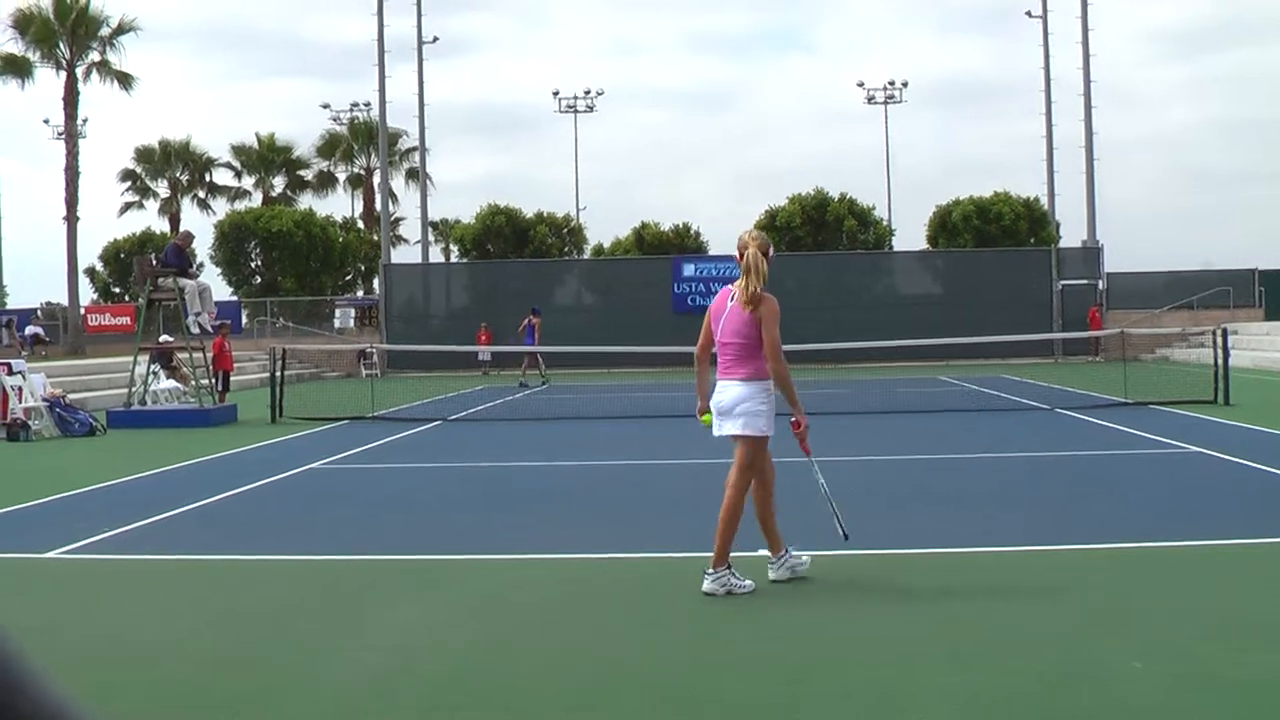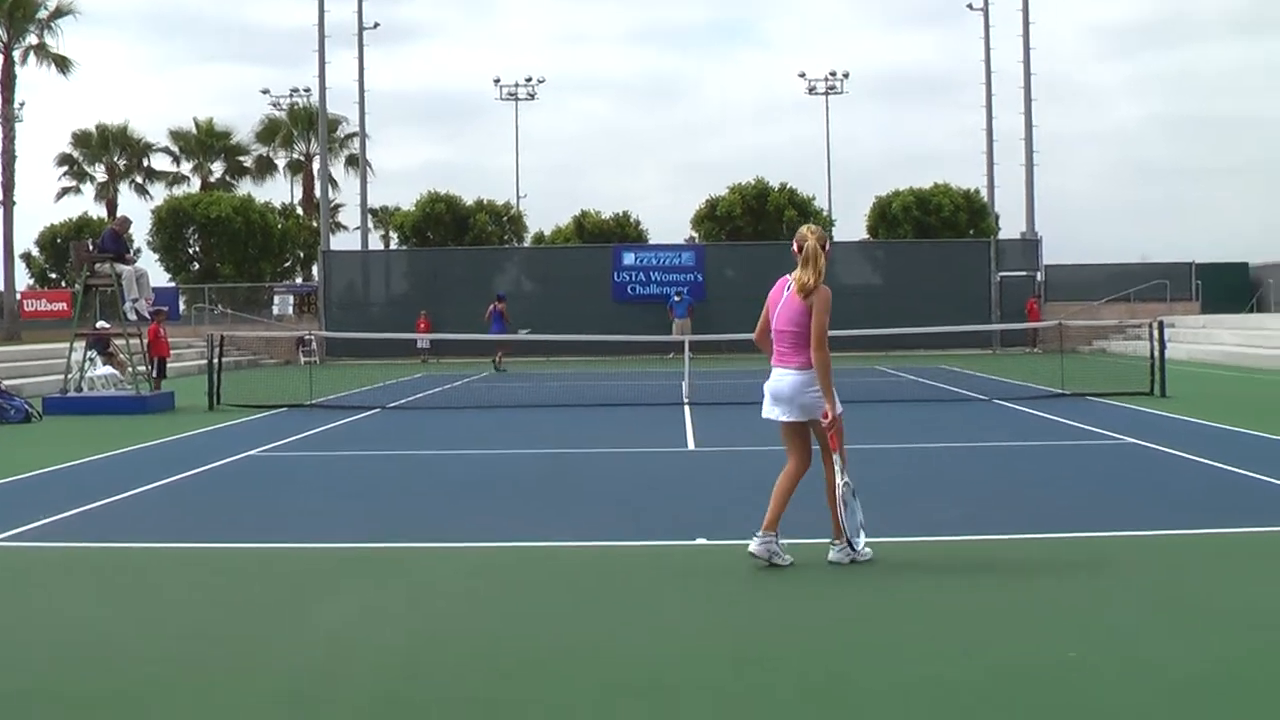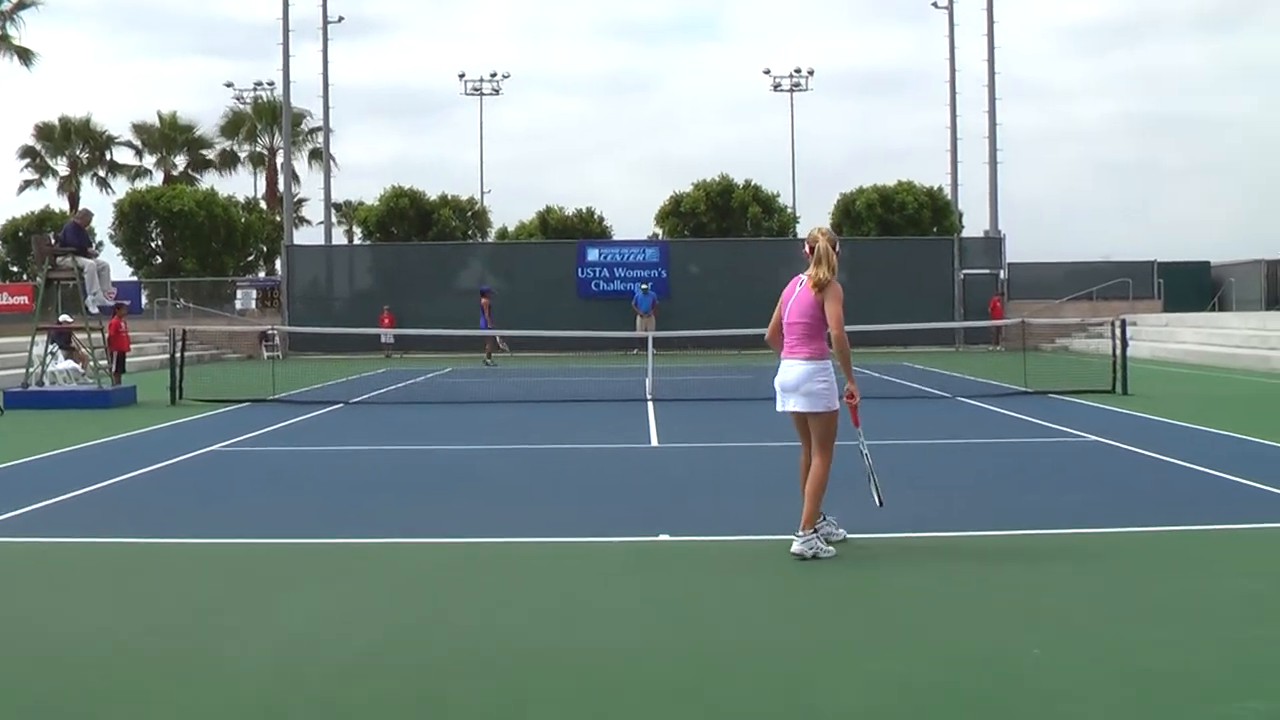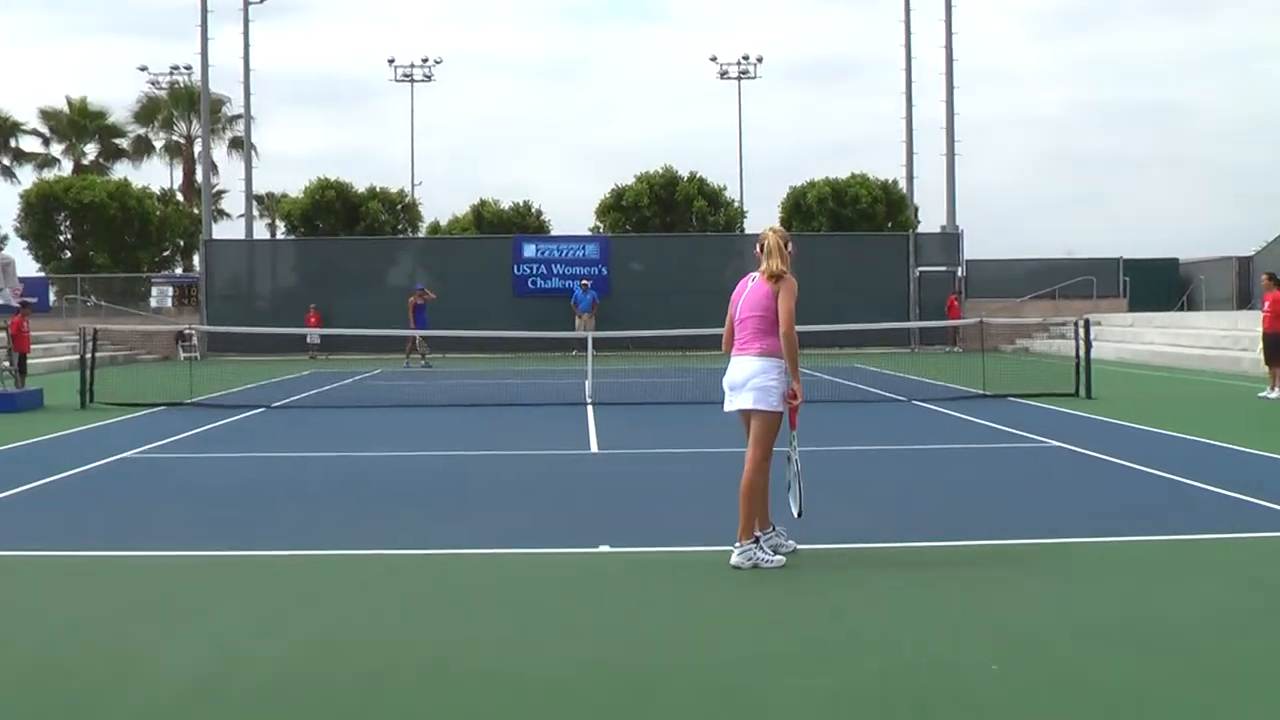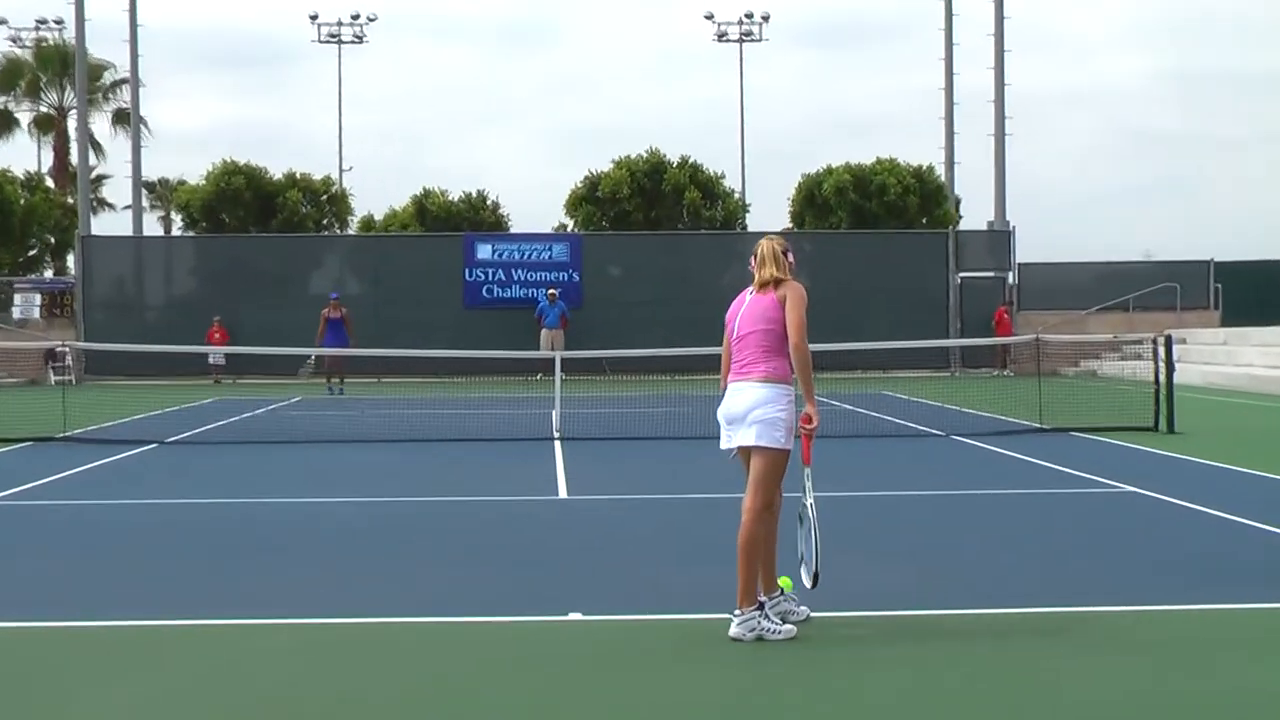
dt=0.7s
person 1, frame 1
left shoulder: (720, 298)
right shoulder: (765, 303)
left elbow: (701, 355)
right elbow: (775, 364)
left wrist: (703, 398)
right wrist: (798, 410)
left hip: (725, 393)
right hip: (751, 395)
left knee: (764, 477)
right knee: (739, 486)
left ankle: (779, 557)
right ankle: (718, 571)
person 1, frame 2
left shoulder: (780, 287)
right shoulder: (819, 292)
left elbow: (760, 337)
right elbow: (818, 351)
right wrist: (829, 400)
left hip: (779, 380)
right hip: (806, 381)
left knee: (798, 461)
right knee: (835, 463)
left ankle: (766, 536)
right ankle: (840, 544)
person 1, frame 3
left shoulder: (794, 285)
right shoulder: (829, 287)
left elbow: (771, 335)
right elbow: (837, 335)
right wrist: (851, 380)
left hip: (788, 372)
right hip: (814, 372)
left knee: (809, 451)
right knee: (822, 456)
left ankle: (816, 521)
person 1, frame 4
left shoulder: (744, 284)
right shoulder: (784, 281)
left elbow: (727, 342)
right elbow: (786, 331)
right wrist: (795, 378)
left hip: (737, 370)
right hip: (765, 371)
left knee: (761, 456)
right knee: (756, 460)
left ankle: (765, 532)
right ankle: (744, 546)
person 1, frame 5
left shoulder: (738, 301)
right shoulder: (791, 289)
right elbow: (796, 343)
right wrist: (810, 401)
left hip: (735, 398)
right hip: (768, 397)
left knee: (769, 501)
right knee: (756, 507)
left ankle: (771, 597)
right ankle: (746, 613)
